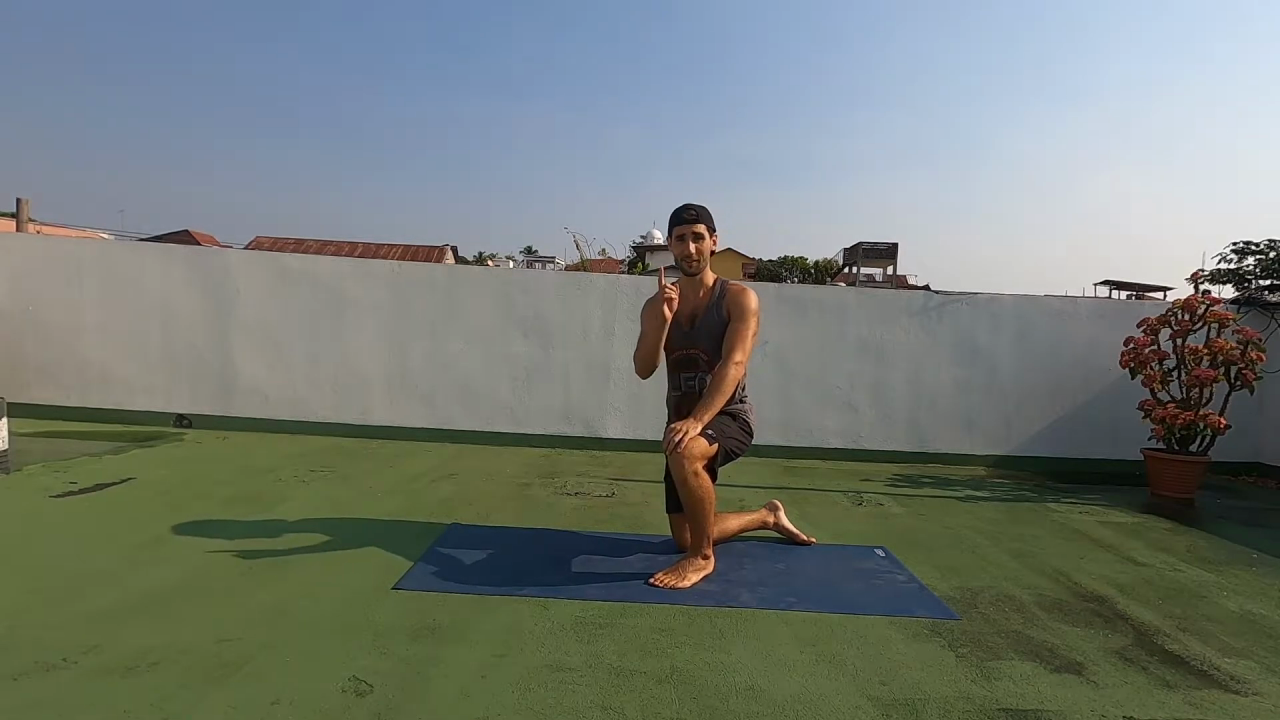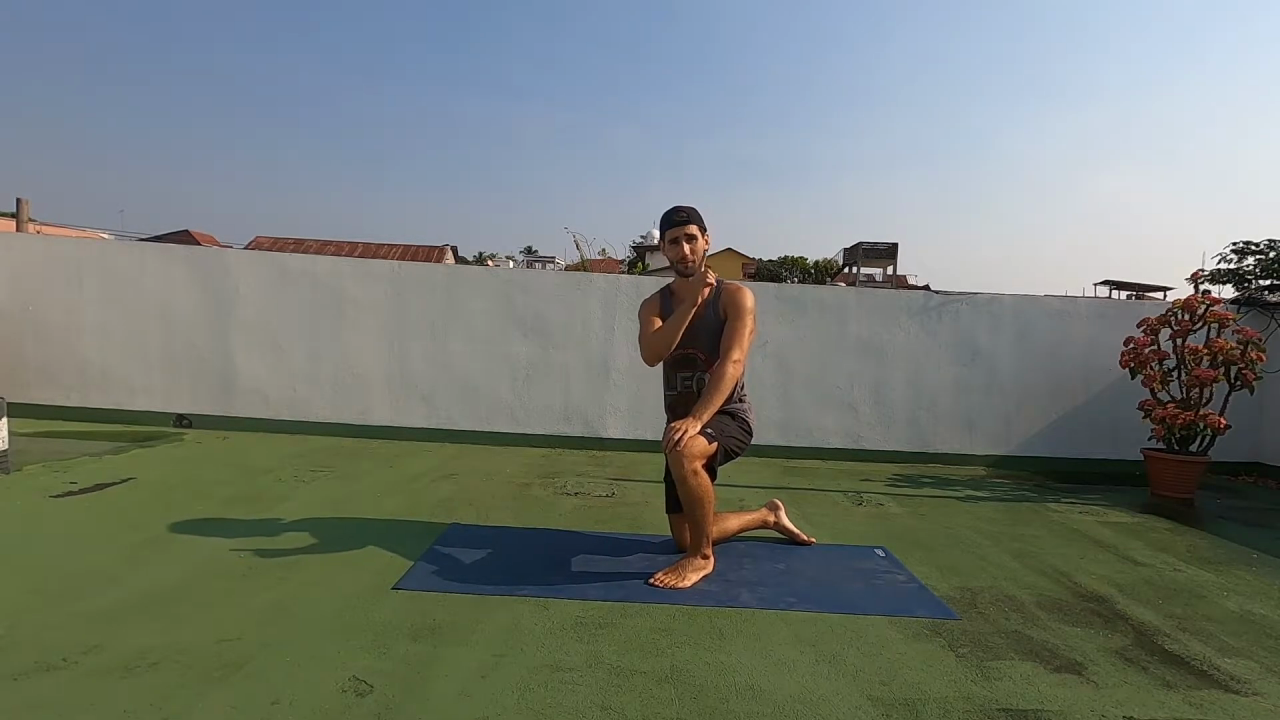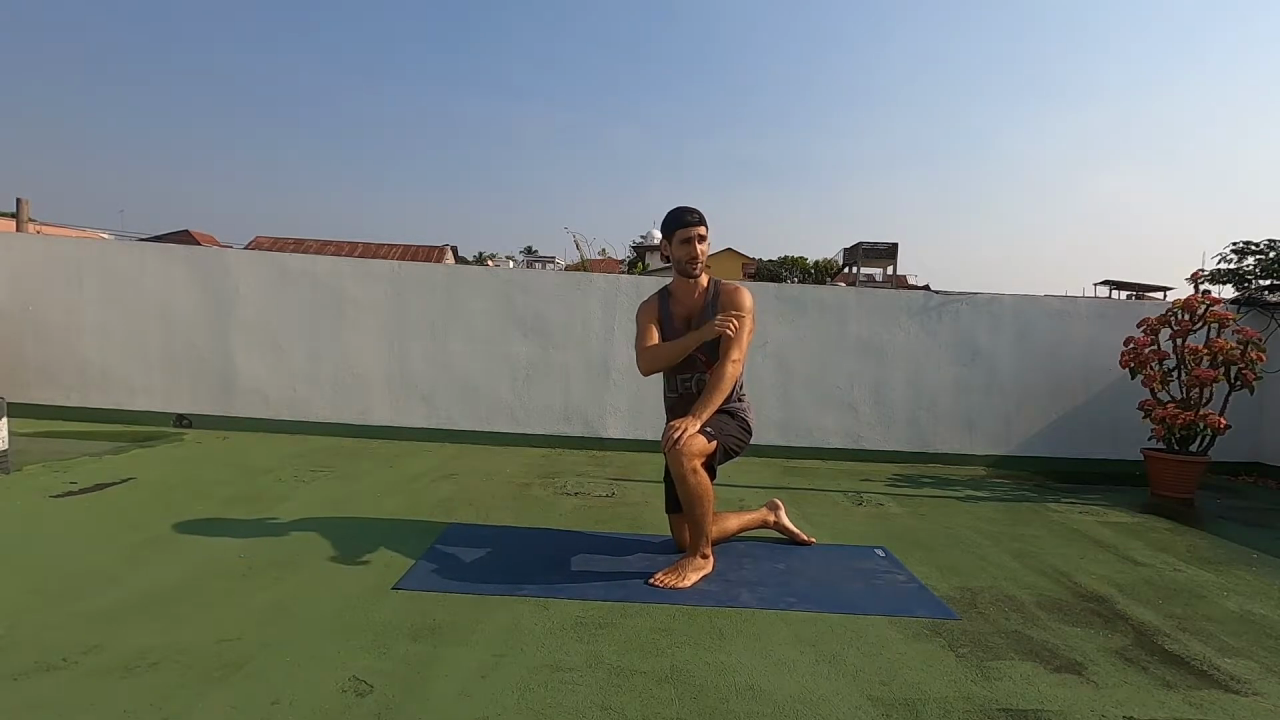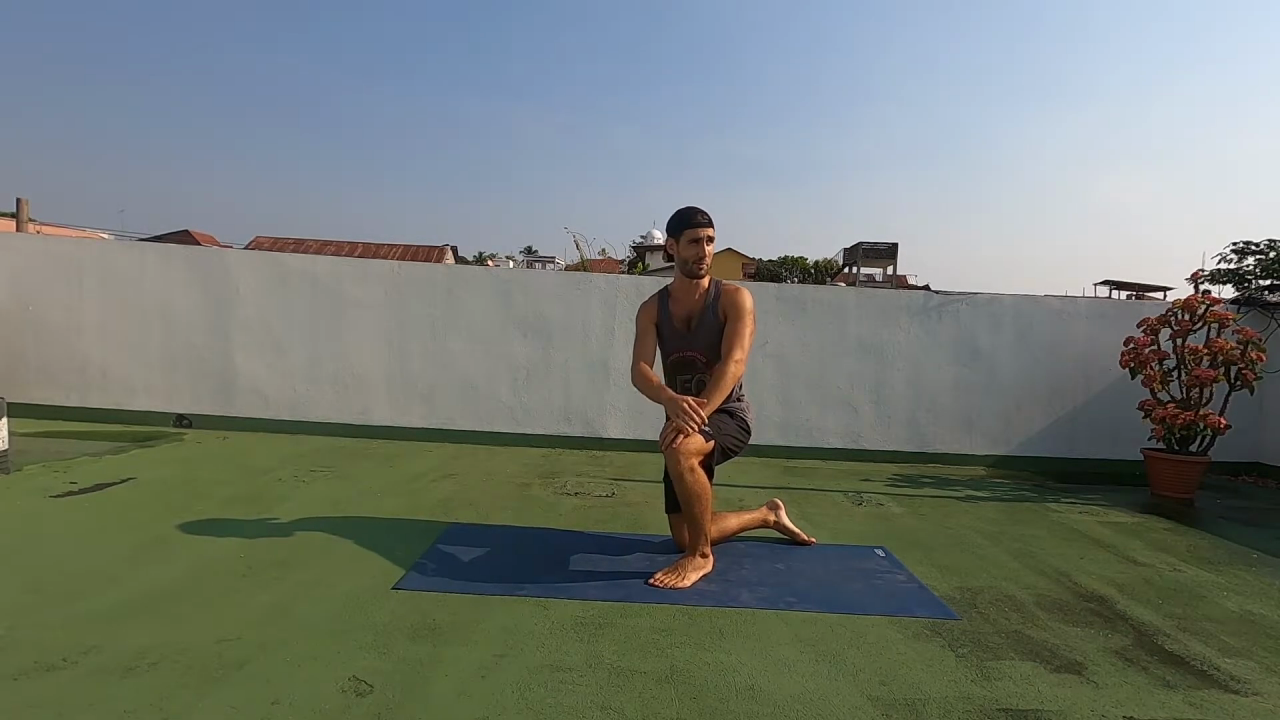
dt=0.3s
person 1, frame 1
left shoulder: (740, 298)
right shoulder: (655, 306)
left elbow: (734, 366)
right elbow: (643, 369)
left wrist: (696, 421)
right wrist: (664, 316)
left hip: (729, 418)
right hip: (683, 423)
left knee: (684, 455)
right knee: (685, 538)
left ankle: (702, 558)
right ankle: (768, 517)
person 1, frame 2
left shoulder: (735, 297)
right shoulder: (654, 305)
left elbow: (731, 363)
right elbow: (651, 355)
left wrist: (696, 420)
right wrist: (692, 301)
left hip: (728, 417)
right hip: (683, 423)
left knee: (684, 452)
right knee: (684, 537)
left ankle: (702, 557)
right ankle: (768, 516)
person 1, frame 3
left shoulder: (734, 297)
right shoulder: (651, 307)
left elbow: (730, 363)
right elbow: (647, 361)
left wrist: (696, 418)
right wrist: (704, 333)
left hip: (728, 416)
right hip: (683, 421)
left knee: (682, 450)
right knee: (683, 537)
left ankle: (701, 557)
right ankle: (767, 515)
person 1, frame 4
left shoulder: (734, 298)
right shoulder: (652, 309)
left elbow: (734, 363)
right elbow: (639, 371)
left wrist: (696, 412)
right wrist: (672, 400)
left hip: (728, 415)
right hip: (685, 421)
left knee: (680, 450)
right knee: (684, 536)
left ankle: (701, 557)
right ankle: (767, 515)
